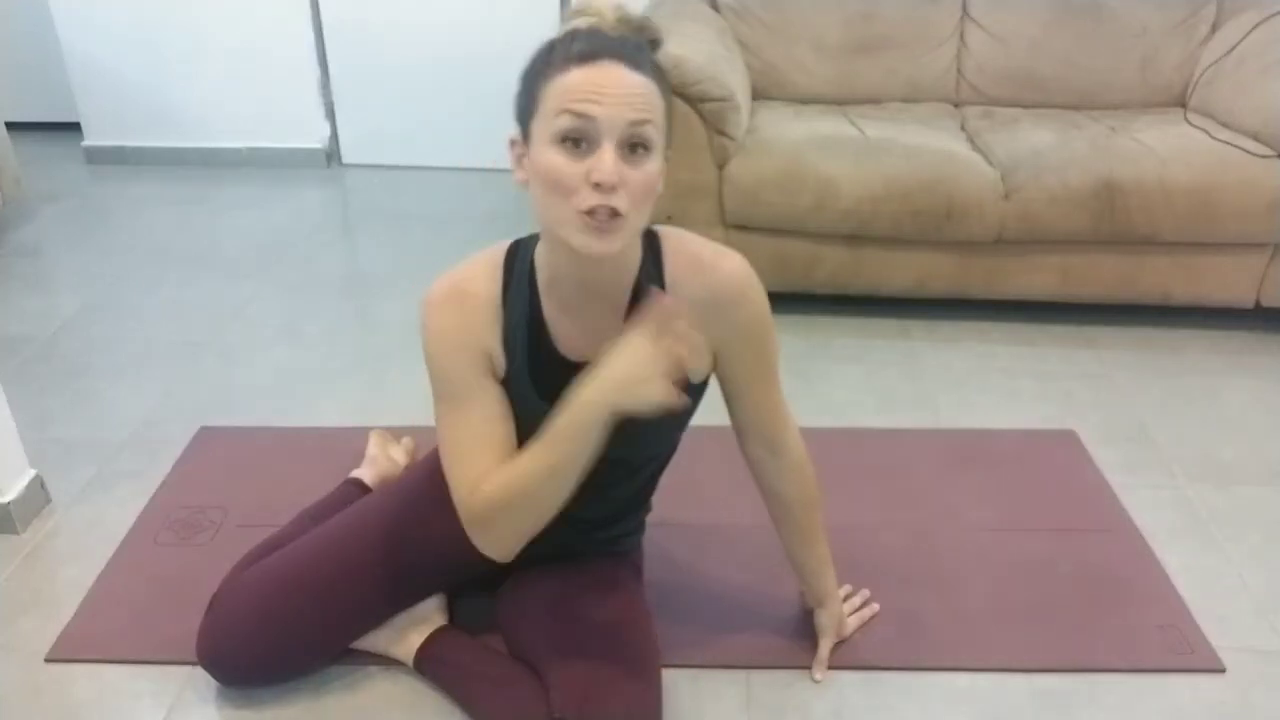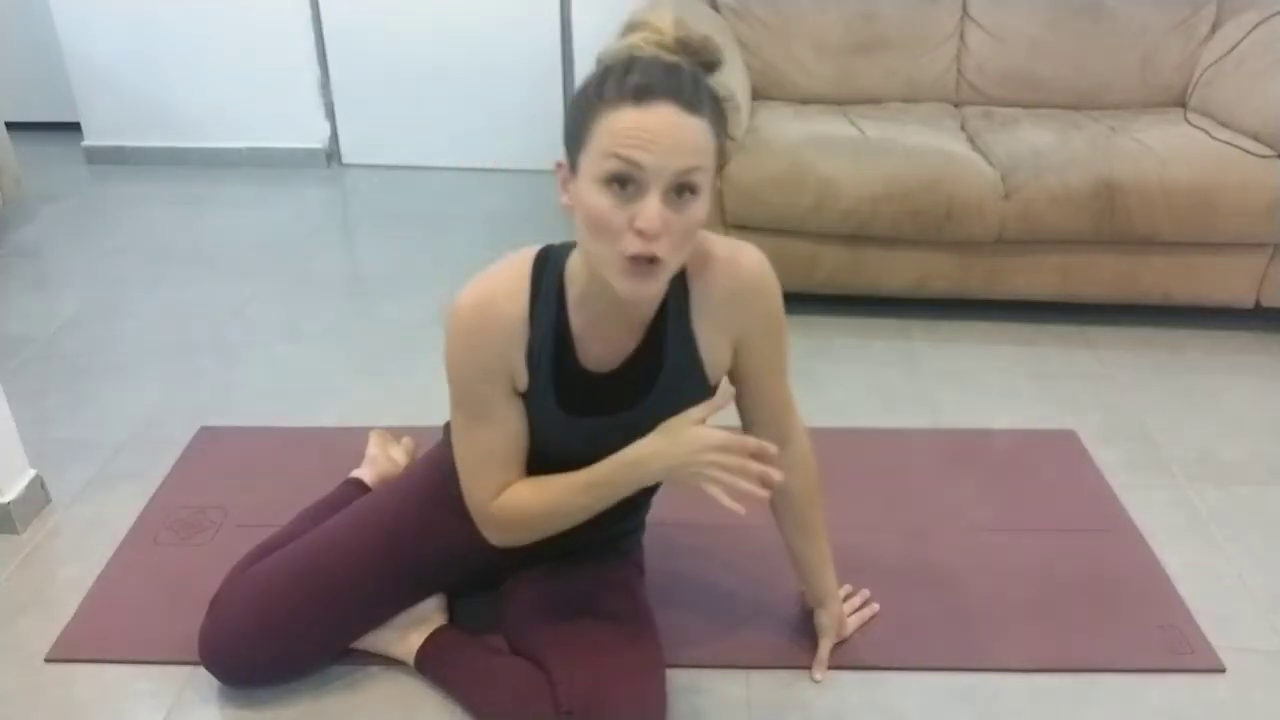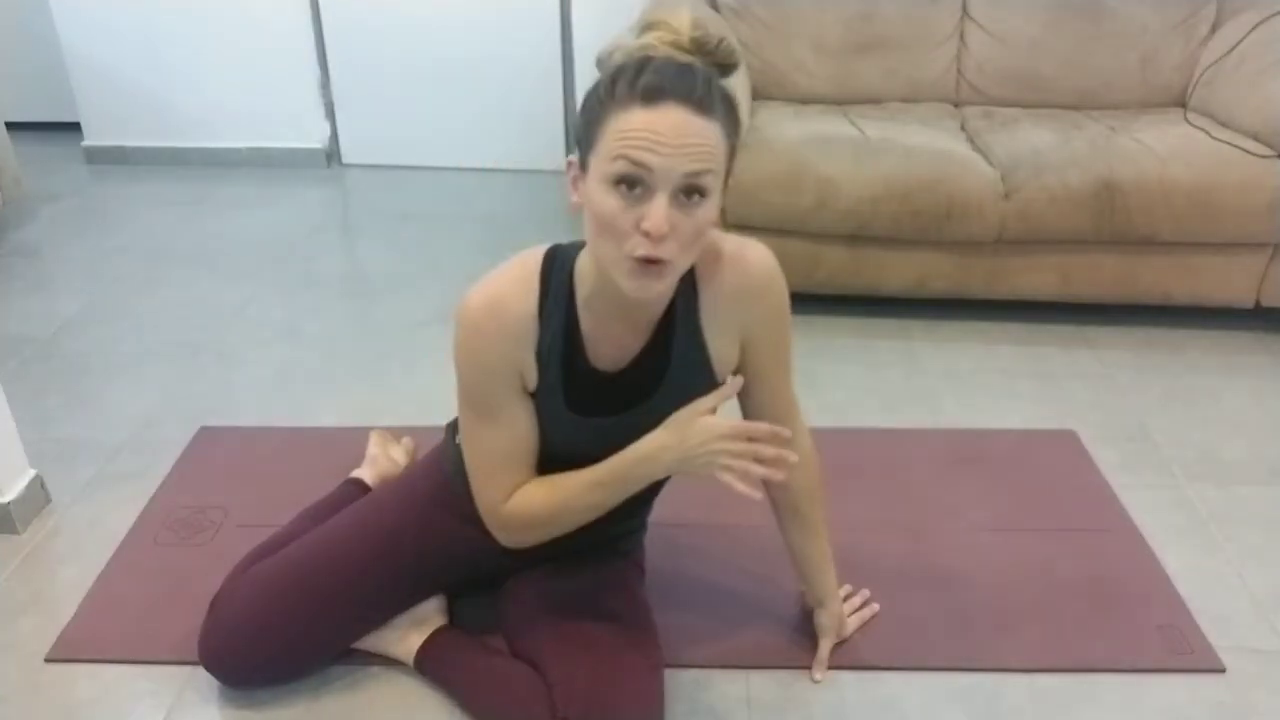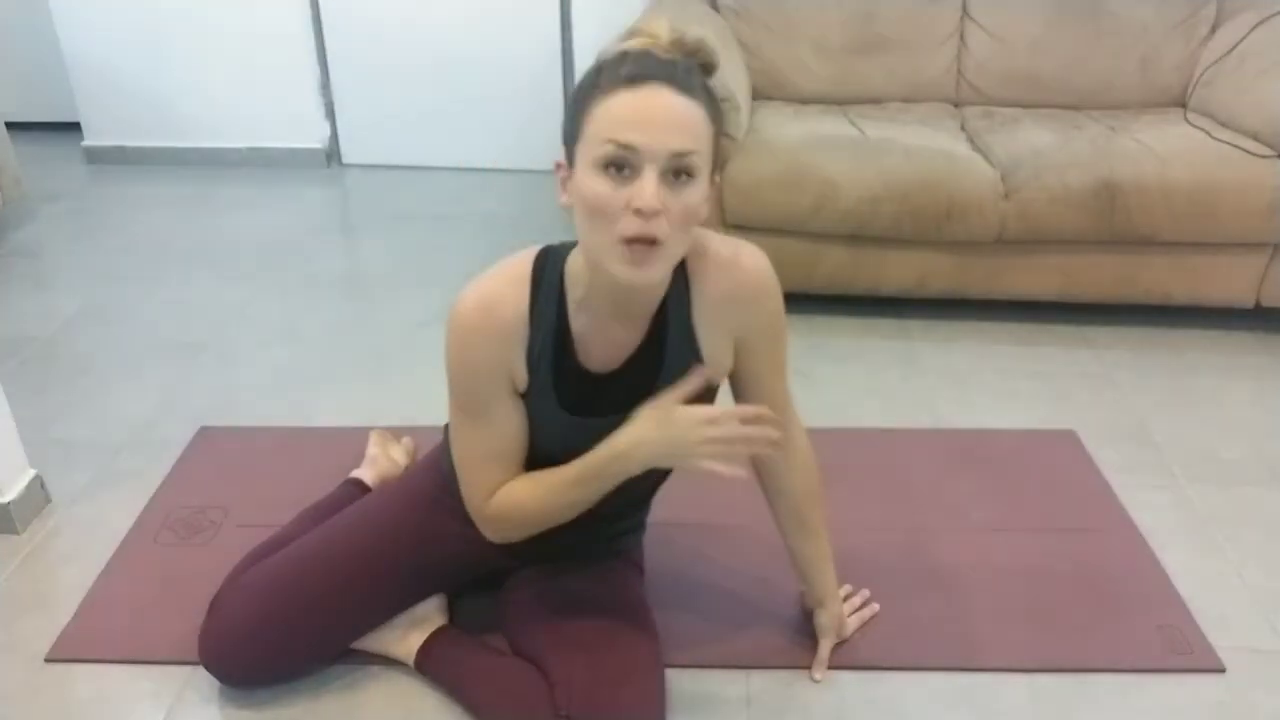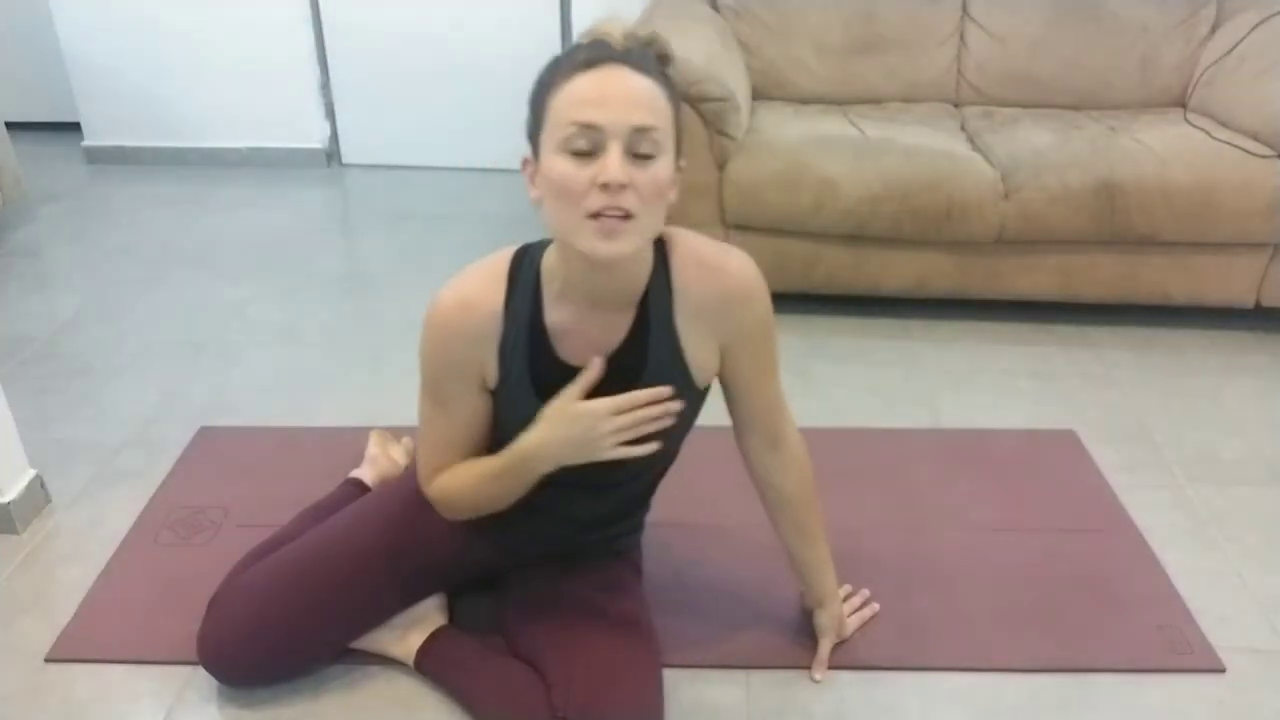
dt=0.2s
person 1, frame 1
left shoulder: (715, 286)
right shoulder: (464, 302)
left elbow: (774, 446)
right elbow: (492, 524)
left wrist: (820, 594)
right wrist: (598, 399)
left hip: (588, 555)
right hip: (465, 509)
right knee: (230, 643)
left ankle: (422, 639)
right ankle: (379, 479)
person 1, frame 2
left shoulder: (739, 284)
right shoulder: (492, 311)
left elbow: (779, 443)
right elbow: (498, 513)
left wrist: (821, 591)
right wrist: (652, 460)
left hip: (588, 550)
right hip: (465, 504)
right knee: (231, 643)
left ankle: (425, 637)
right ankle: (379, 478)
person 1, frame 3
left shoulder: (745, 281)
right shoulder: (500, 312)
left elbow: (784, 438)
right elbow: (508, 513)
left wrist: (822, 590)
right wrist: (662, 452)
left hip: (590, 551)
right hip: (468, 505)
right knee: (231, 642)
left ankle: (422, 637)
right ankle: (380, 478)
person 1, frame 4
left shoulder: (739, 283)
right shoulder: (493, 311)
left elbow: (779, 441)
right elbow: (496, 513)
left wrist: (821, 591)
right wrist: (639, 447)
left hip: (590, 552)
right hip: (482, 510)
right knee: (232, 644)
left ankle: (425, 639)
right ankle: (378, 479)
person 1, frame 5
left shoulder: (722, 286)
right shoulder: (470, 309)
left elbow: (773, 446)
right elbow: (445, 492)
left wrist: (821, 592)
right wrist: (538, 450)
left hip: (587, 555)
right hip: (474, 512)
right knee: (230, 643)
left ankle: (422, 637)
right ankle: (378, 478)
